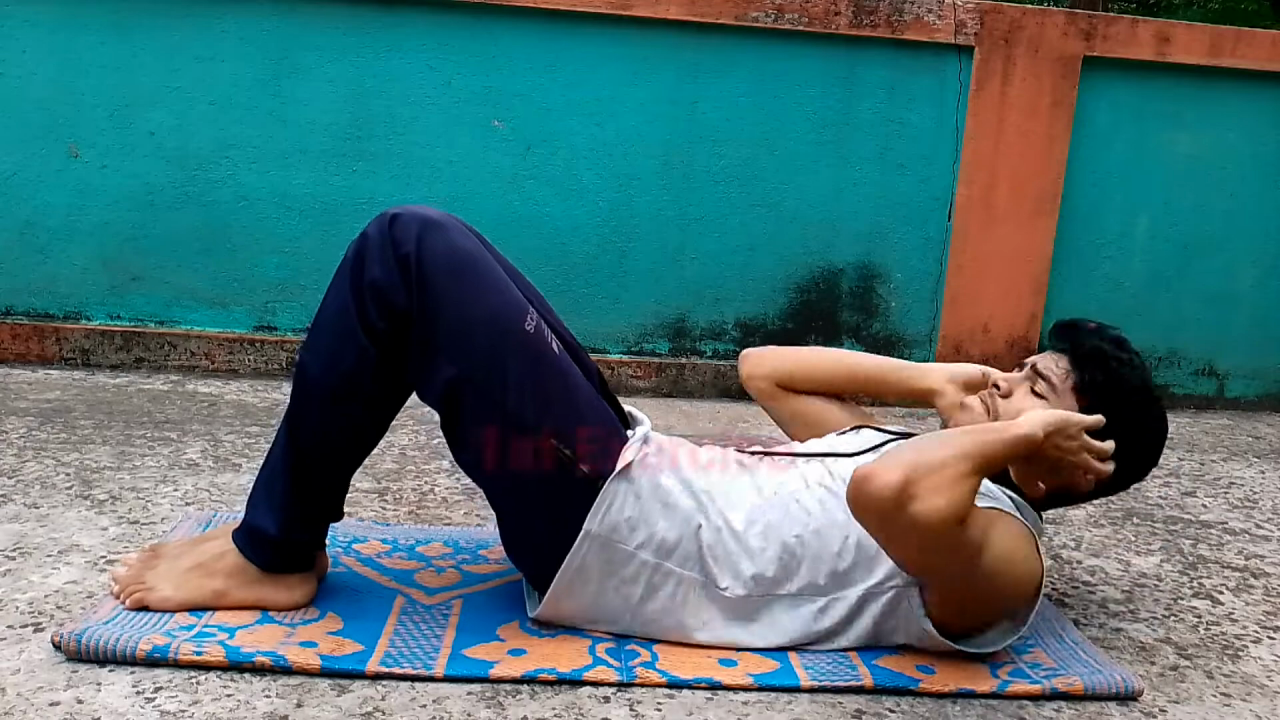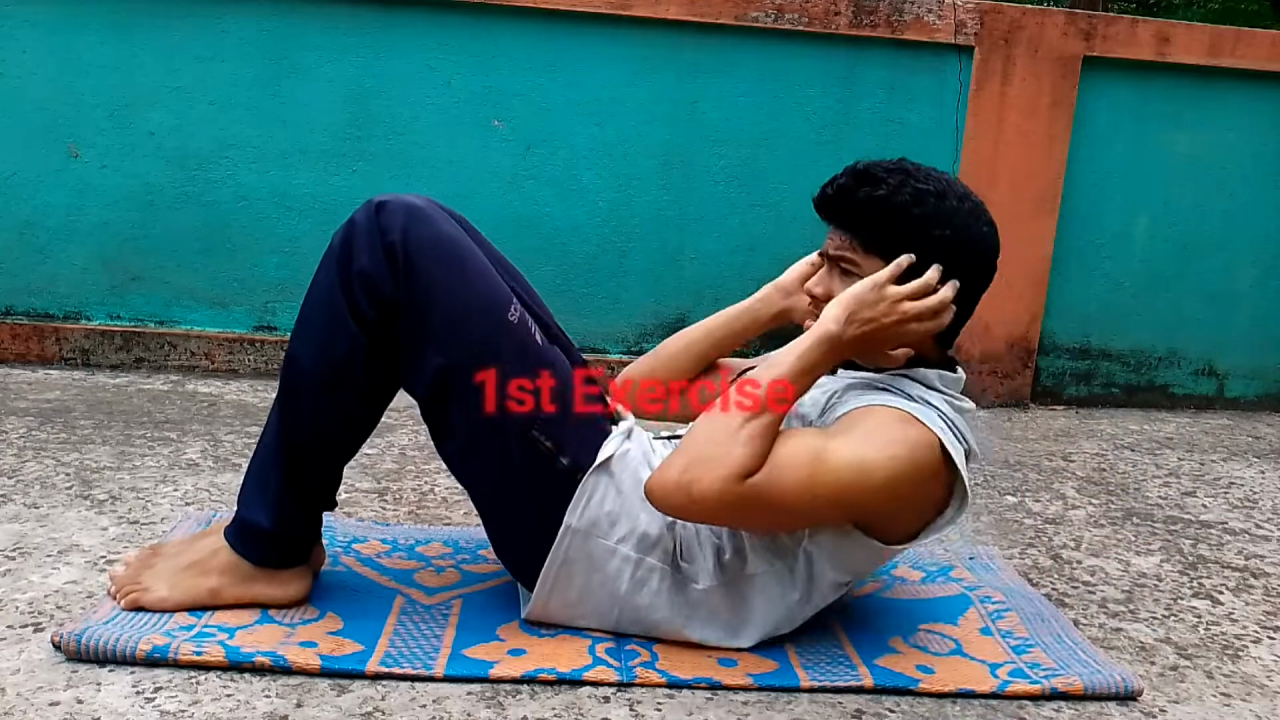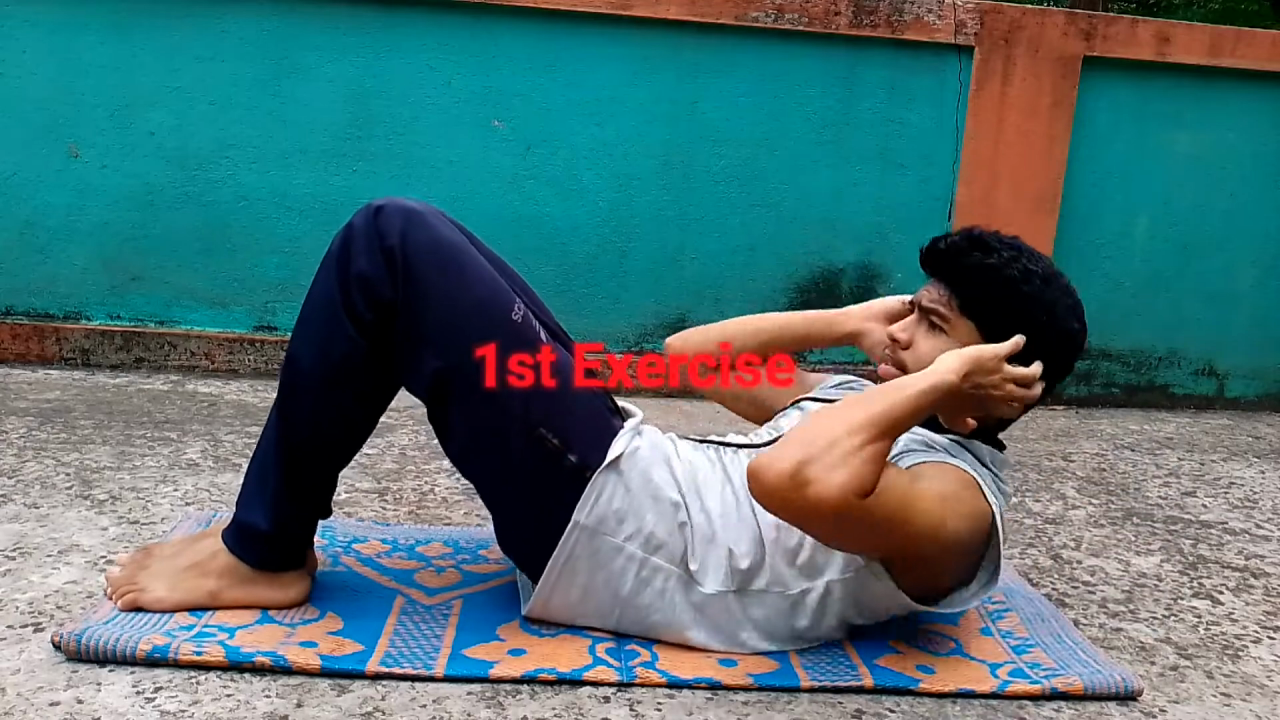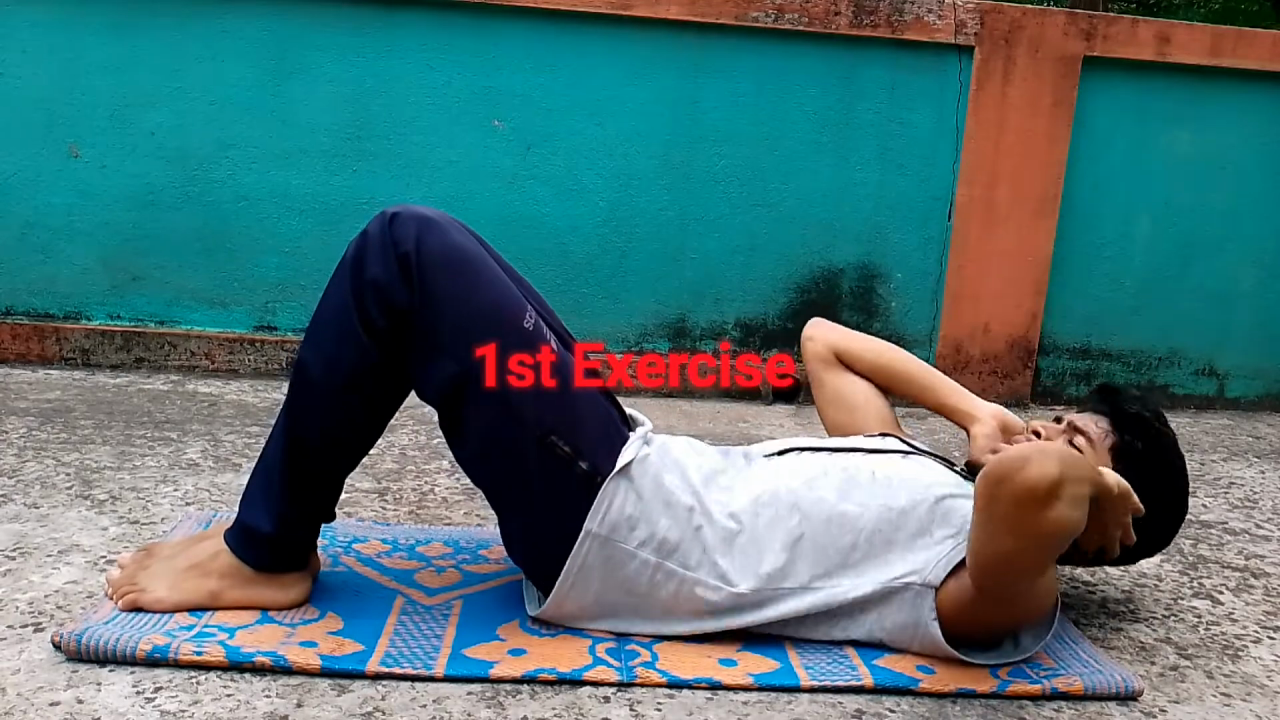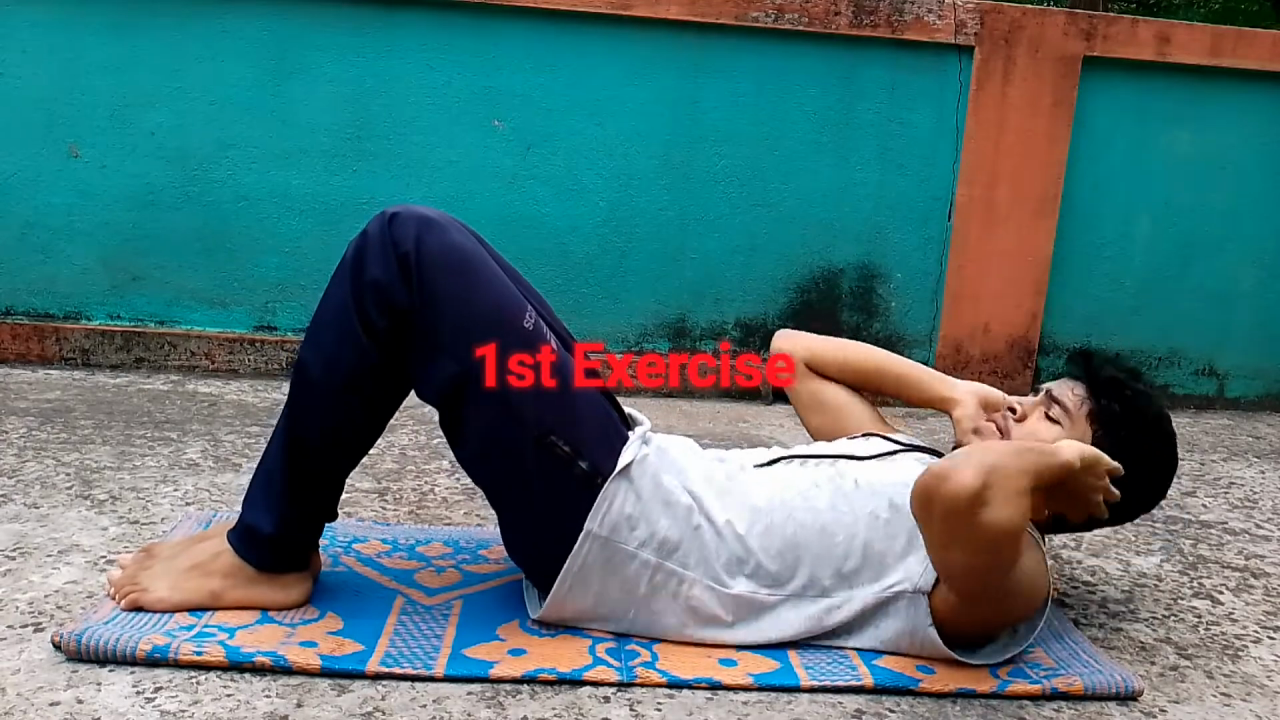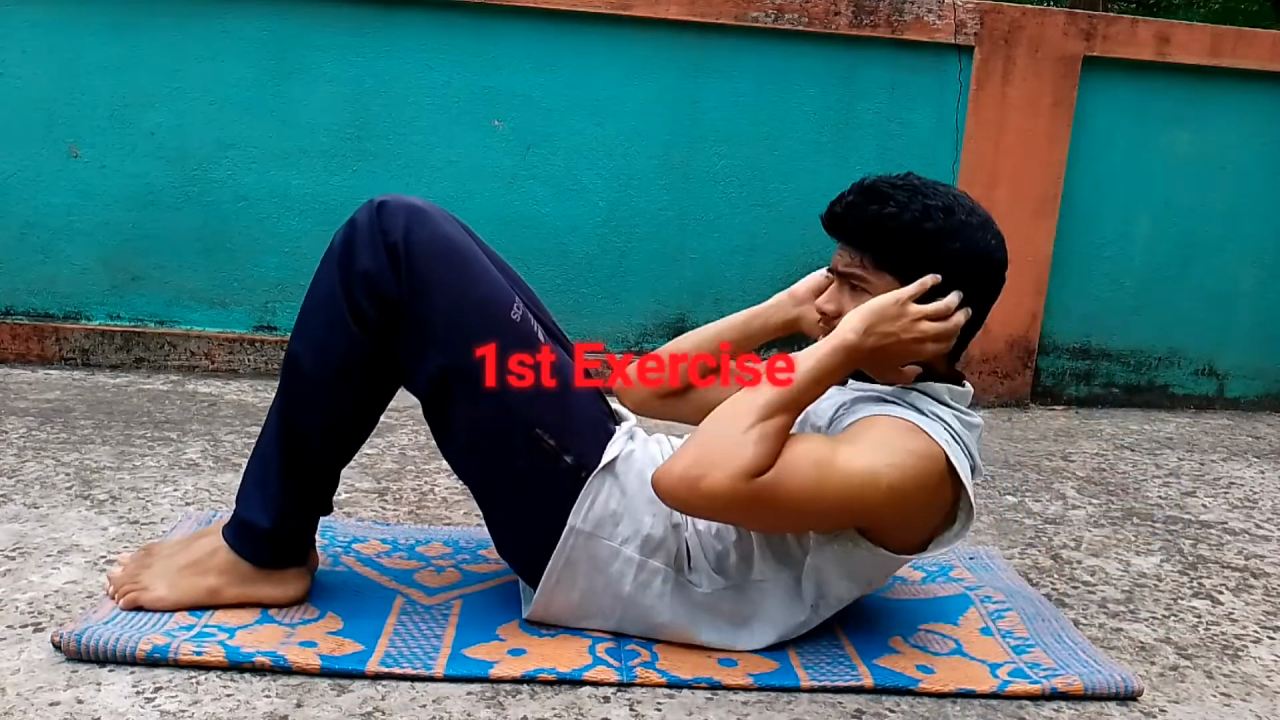
dt=0.4s
person 1, frame 1
left shoulder: (996, 566)
right shoulder: (904, 443)
left elbow: (886, 494)
right elbow: (762, 365)
left wrist: (1008, 439)
right wrist: (935, 382)
left hip: (609, 531)
right hip: (633, 475)
left knee: (412, 251)
right knee: (416, 248)
left ankle: (273, 555)
right ankle: (283, 537)
person 1, frame 2
left shoulder: (910, 447)
right shoulder: (853, 375)
left elbow: (688, 484)
right elbow: (642, 386)
left wrist: (822, 335)
right wrist: (776, 303)
left hip: (594, 533)
right hip: (608, 488)
left knee: (393, 240)
right knee: (411, 238)
left ankle: (264, 555)
right ankle: (280, 534)
person 1, frame 3
left shoulder: (956, 507)
right shoulder: (882, 415)
left elbow: (784, 480)
right elbow: (687, 349)
left wrist: (931, 384)
right wrist: (853, 324)
left hip: (605, 534)
right hip: (631, 475)
left knee: (391, 244)
right knee: (404, 242)
left ankle: (265, 554)
right ankle: (272, 533)
person 1, frame 4
left shoulder: (1007, 590)
right shoulder: (920, 469)
left elbow: (1029, 482)
right elbow: (821, 340)
left wrist: (1081, 481)
right wrist: (968, 407)
left hip: (615, 528)
right hip: (642, 475)
left knee: (409, 252)
right knee: (413, 250)
left ankle: (265, 555)
right ankle: (276, 531)
person 1, frame 5
left shoulder: (1000, 582)
right shoulder: (908, 457)
left elbow: (961, 492)
right elbow: (795, 349)
left wrist: (1056, 460)
right wrist: (950, 393)
left hip: (614, 532)
right hip: (640, 477)
left knee: (409, 251)
right knee: (412, 251)
left ankle: (269, 555)
right ankle: (277, 533)
person 1, frame 6
left shoulder: (915, 460)
right shoulder: (865, 395)
left elbow: (694, 477)
right elbow: (653, 383)
left wrist: (838, 347)
right wrist: (786, 312)
left hip: (599, 535)
right hip: (609, 484)
left knee: (396, 241)
right knee: (402, 242)
left ankle: (262, 556)
right ankle: (277, 533)
